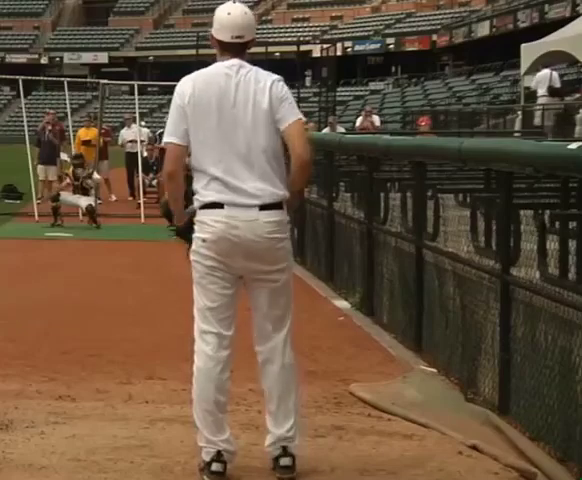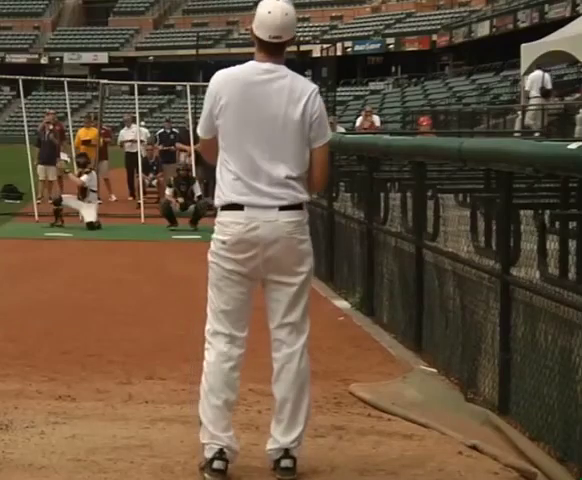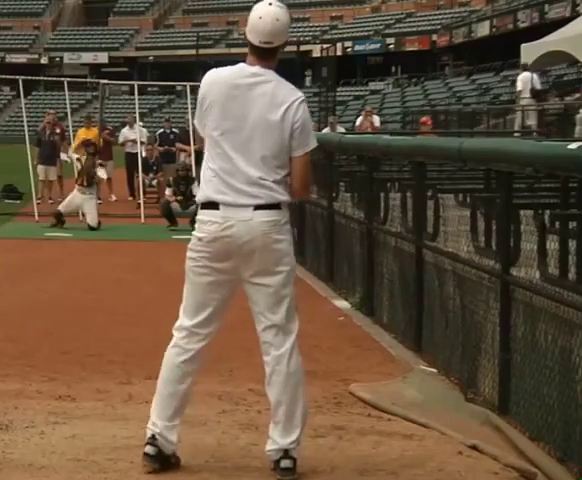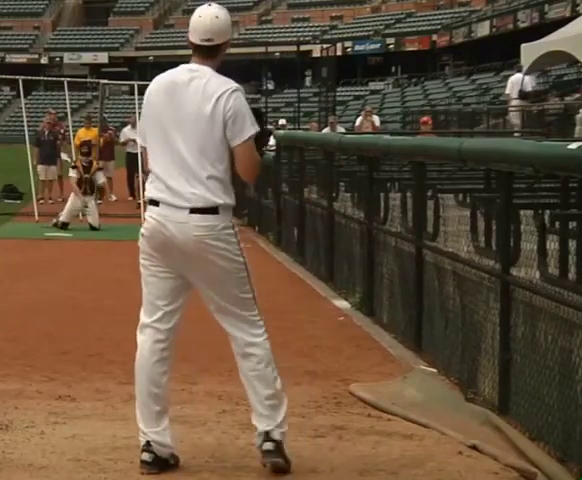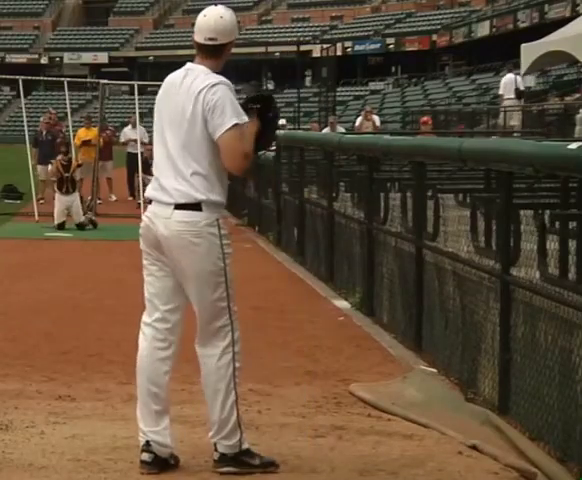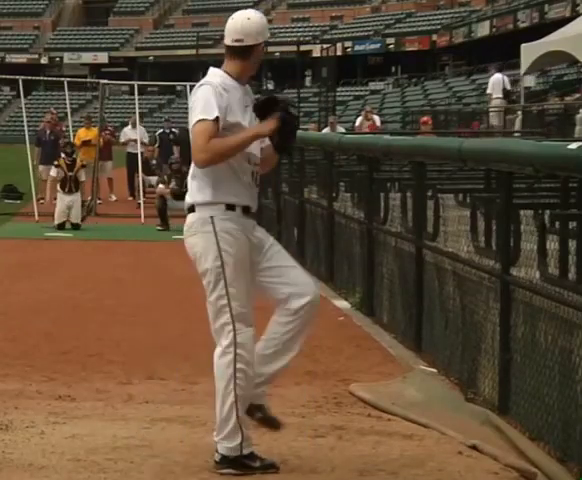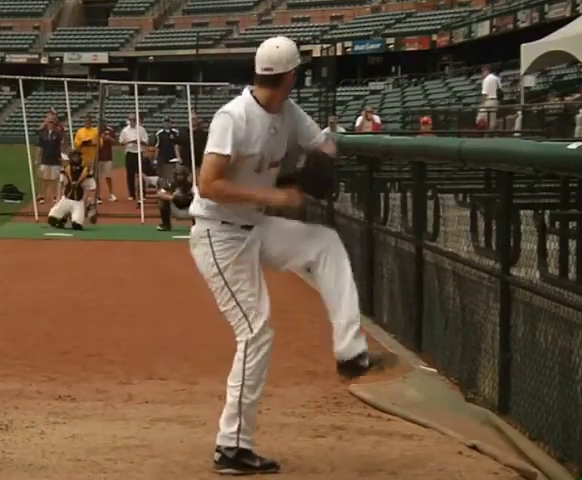
dt=0.5s
person 1, frame 1
left shoulder: (189, 86)
right shoulder: (271, 84)
left elbow: (172, 169)
right elbow: (302, 156)
left wrist: (180, 218)
right wrist: (290, 196)
left hip: (214, 223)
right hip: (268, 222)
left knee: (212, 341)
right knee: (274, 339)
person 1, frame 2
left shoulder: (222, 81)
right shoulder: (307, 92)
left elbow: (208, 150)
right elbow: (319, 178)
left hip: (234, 223)
right hip: (289, 224)
left knee: (223, 340)
right knee: (290, 340)
person 1, frame 3
left shoulder: (211, 82)
right shoulder: (291, 100)
right elbow: (299, 187)
left hip: (214, 222)
right hip: (267, 225)
left knee: (190, 332)
right knee: (280, 341)
left ankle: (159, 438)
person 1, frame 4
left shoulder: (157, 87)
right shoulder: (227, 92)
right elbow: (250, 173)
right wrist: (248, 142)
left hip: (158, 219)
right hip: (207, 224)
left knee: (154, 332)
right knee: (247, 329)
right ankle: (270, 434)
person 1, frame 5
left shoulder: (170, 83)
right shoulder: (216, 88)
right elbow: (236, 162)
left wrist: (238, 127)
right wrist: (252, 127)
left hip: (156, 216)
right hip: (196, 221)
left knee: (157, 331)
right knee: (218, 336)
person 1, frame 6
left shoulder: (243, 92)
right shoulder: (212, 88)
left elbow: (263, 164)
right elbow: (201, 154)
left wrist: (268, 141)
right wrist: (257, 131)
left hip: (240, 222)
right hip: (215, 224)
left knee: (303, 295)
right knee: (234, 336)
left ankle: (250, 392)
right ankle: (231, 450)
person 1, frame 7
left shoulder: (289, 113)
right shoulder: (233, 117)
left elbow: (324, 145)
right elbow: (208, 185)
right wrist: (271, 196)
left hip: (253, 228)
right hip: (218, 237)
left knee: (326, 243)
right knee: (256, 334)
left ankle: (350, 351)
right ankle: (232, 447)
